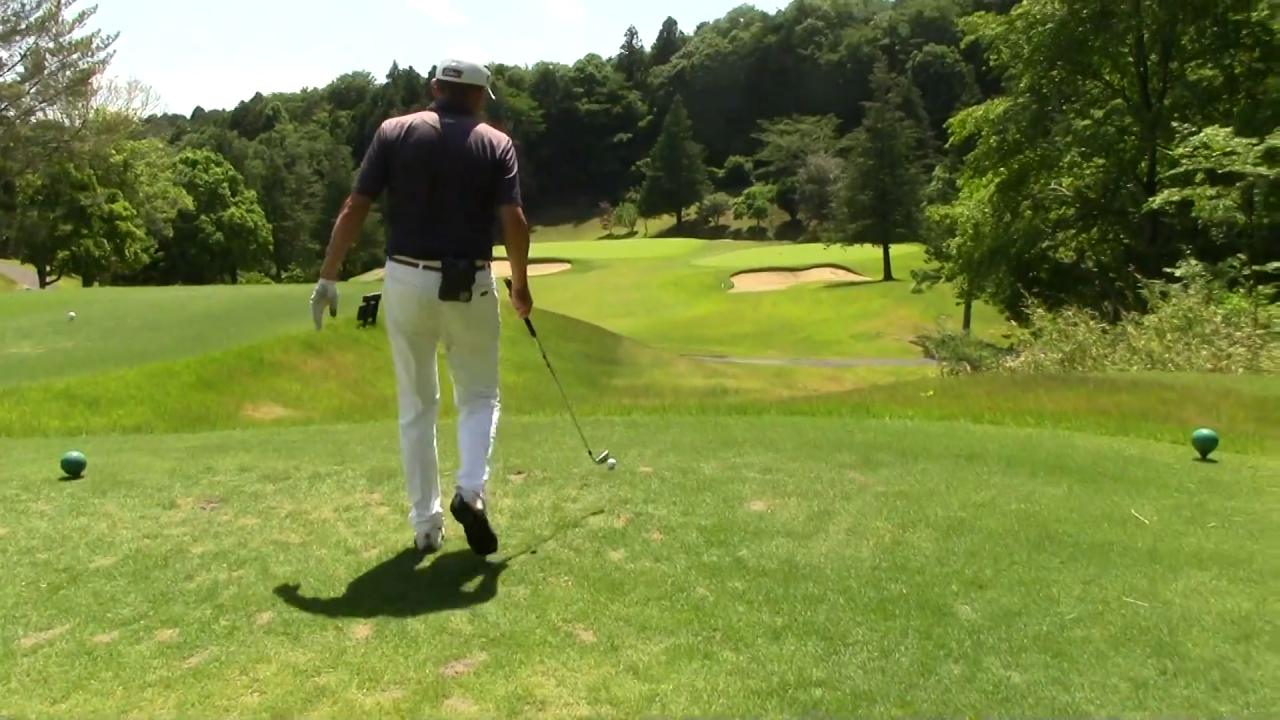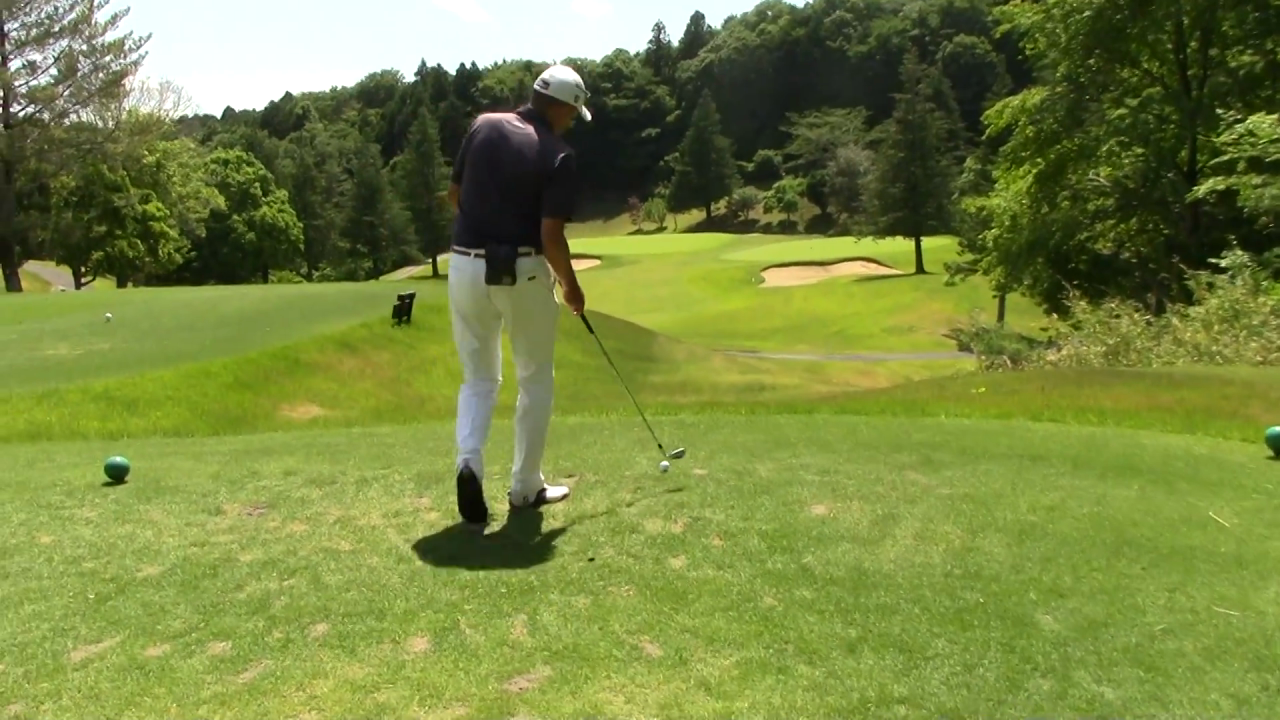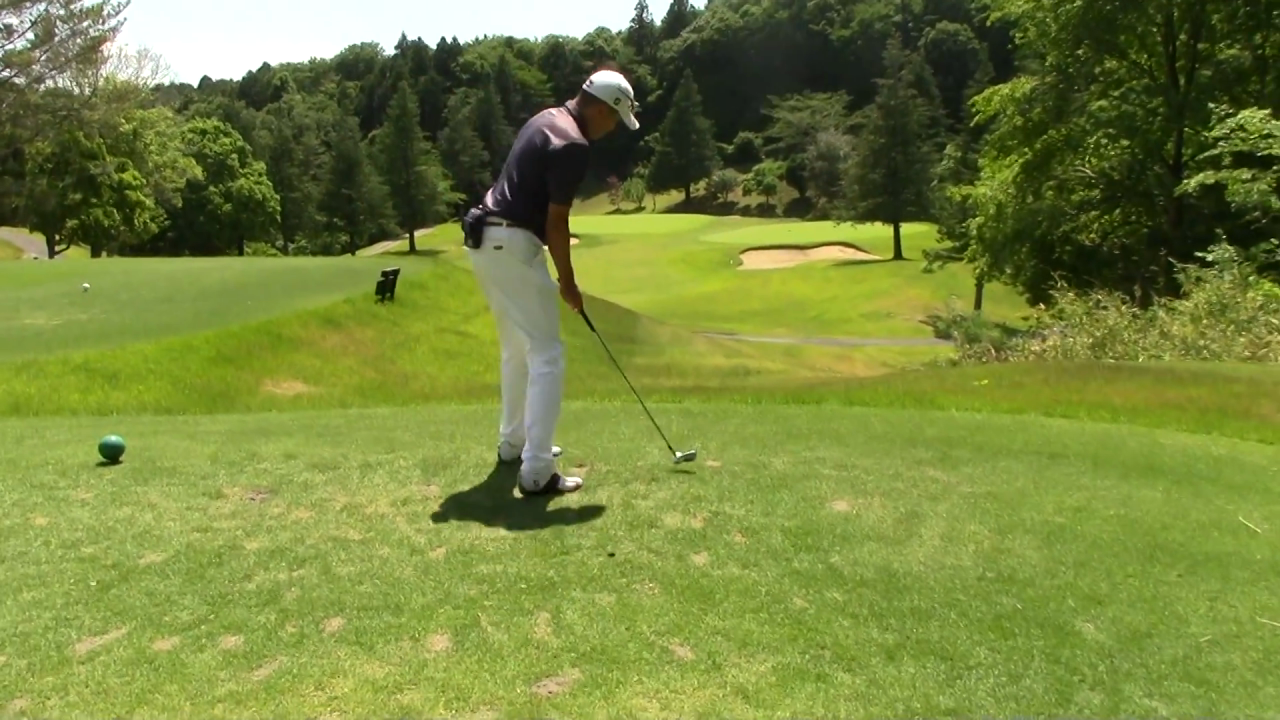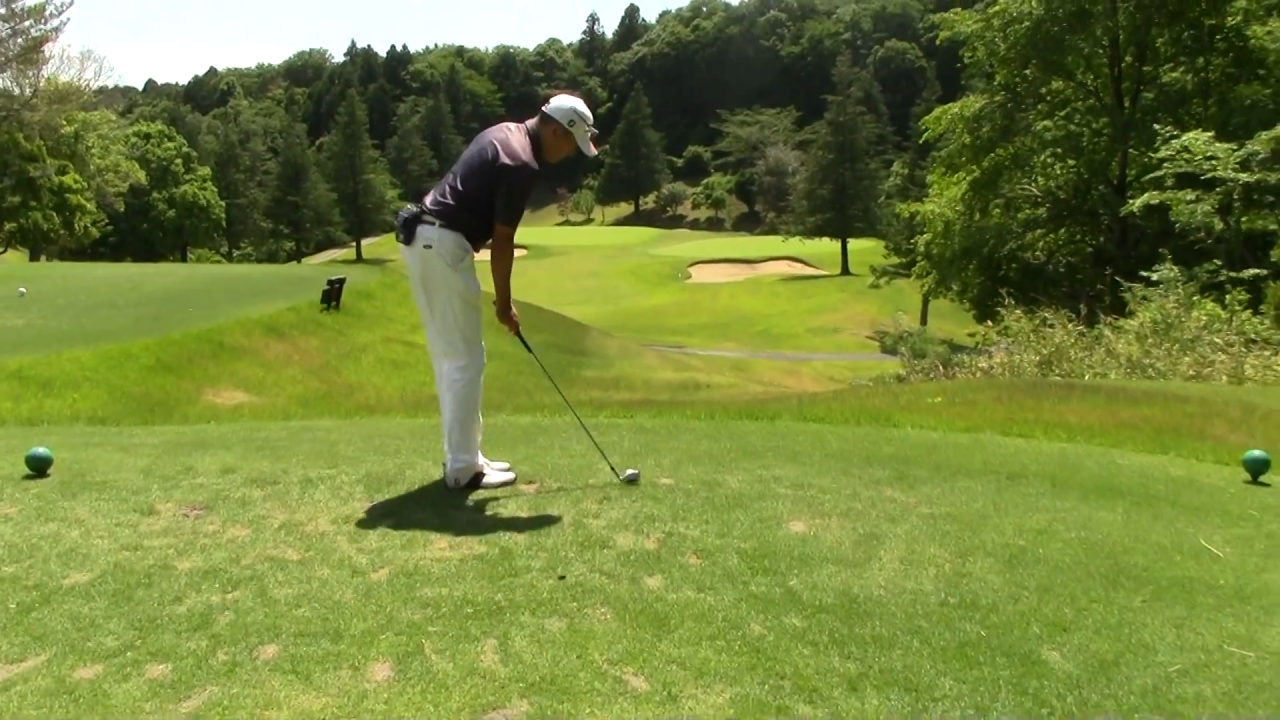
dt=0.5s
person 1, frame 1
left shoulder: (394, 132)
right shoulder: (496, 143)
left elbow: (353, 209)
right elbow: (514, 224)
left wrist: (326, 278)
right wrist: (520, 283)
left hip: (405, 283)
right hip: (470, 286)
left knee: (415, 409)
right knee: (479, 399)
left ankle: (425, 522)
right ankle: (471, 493)
person 1, frame 2
left shoulder: (483, 126)
right shoulder: (560, 156)
left elbow: (454, 193)
right elbow: (551, 235)
right wrist: (570, 285)
left hip: (466, 266)
right hip: (523, 272)
left knee: (479, 381)
right knee: (535, 380)
left ankle: (469, 463)
right ankle: (527, 486)
person 1, frame 3
left shoulder: (548, 119)
right shoulder: (573, 144)
right elbow: (555, 222)
right wrist: (567, 281)
left hip: (487, 238)
right hip: (511, 244)
left knee: (518, 346)
right knee: (547, 356)
left ankle: (514, 442)
right ankle: (537, 470)
person 1, frame 4
left shoulder: (505, 131)
right shoulder: (522, 164)
right elbow: (502, 241)
right wrist: (503, 302)
left hip: (424, 237)
right hip: (443, 245)
left knee: (449, 357)
right knee: (466, 361)
left ankle: (462, 456)
right ankle: (463, 469)
